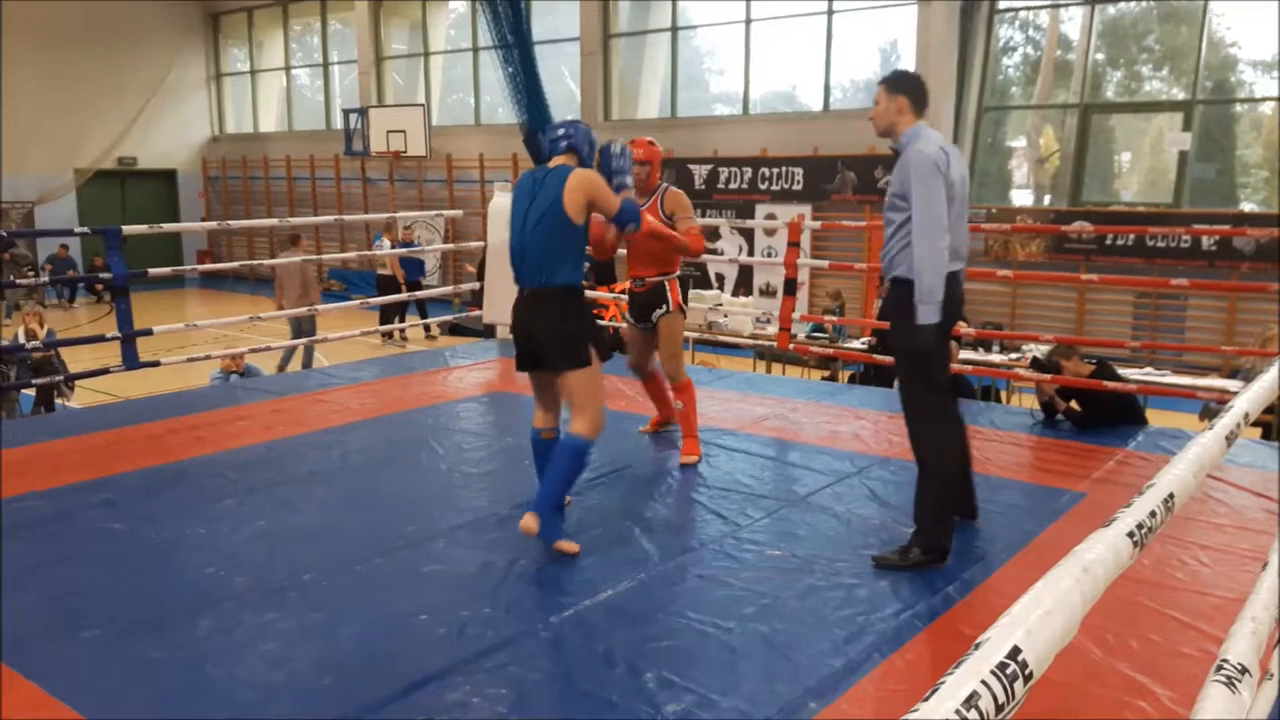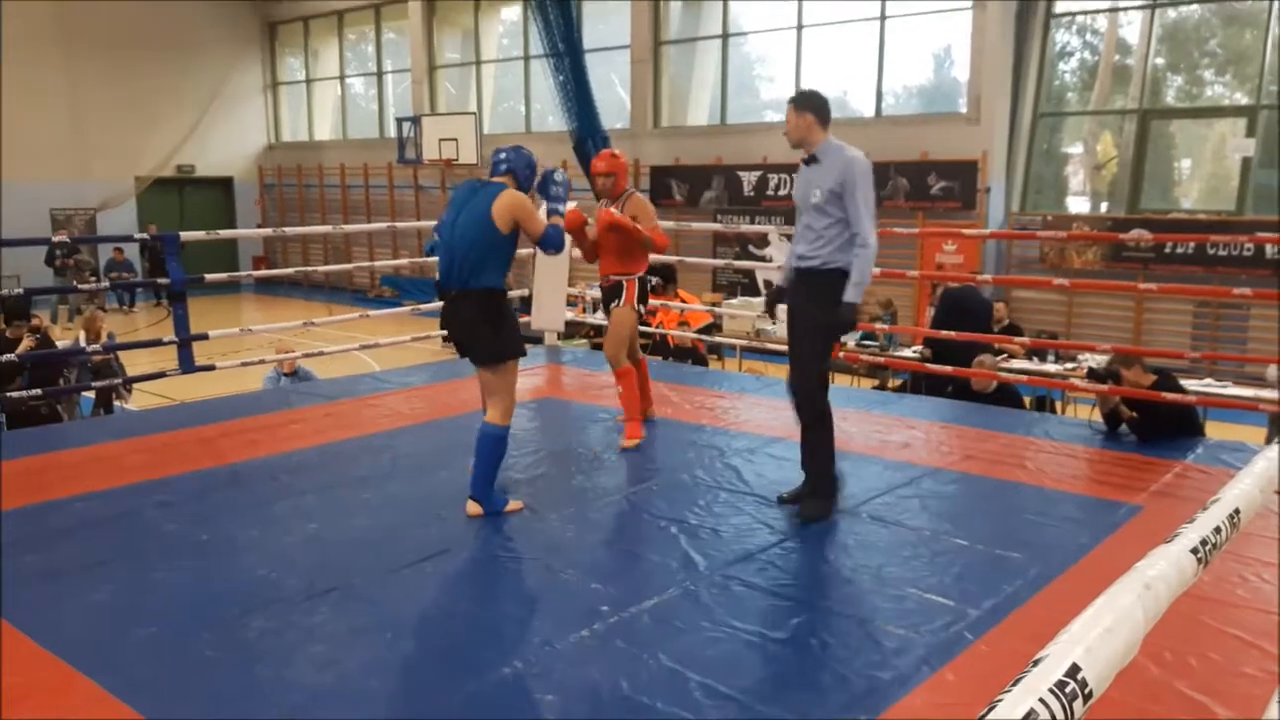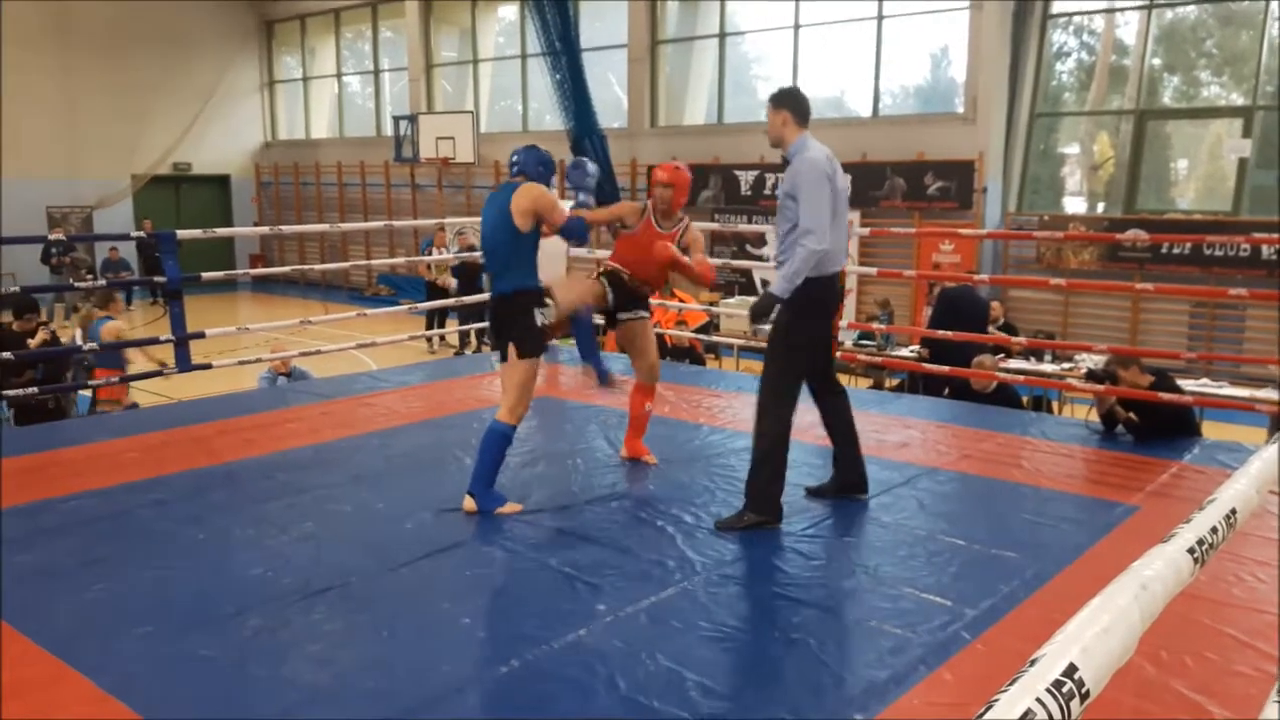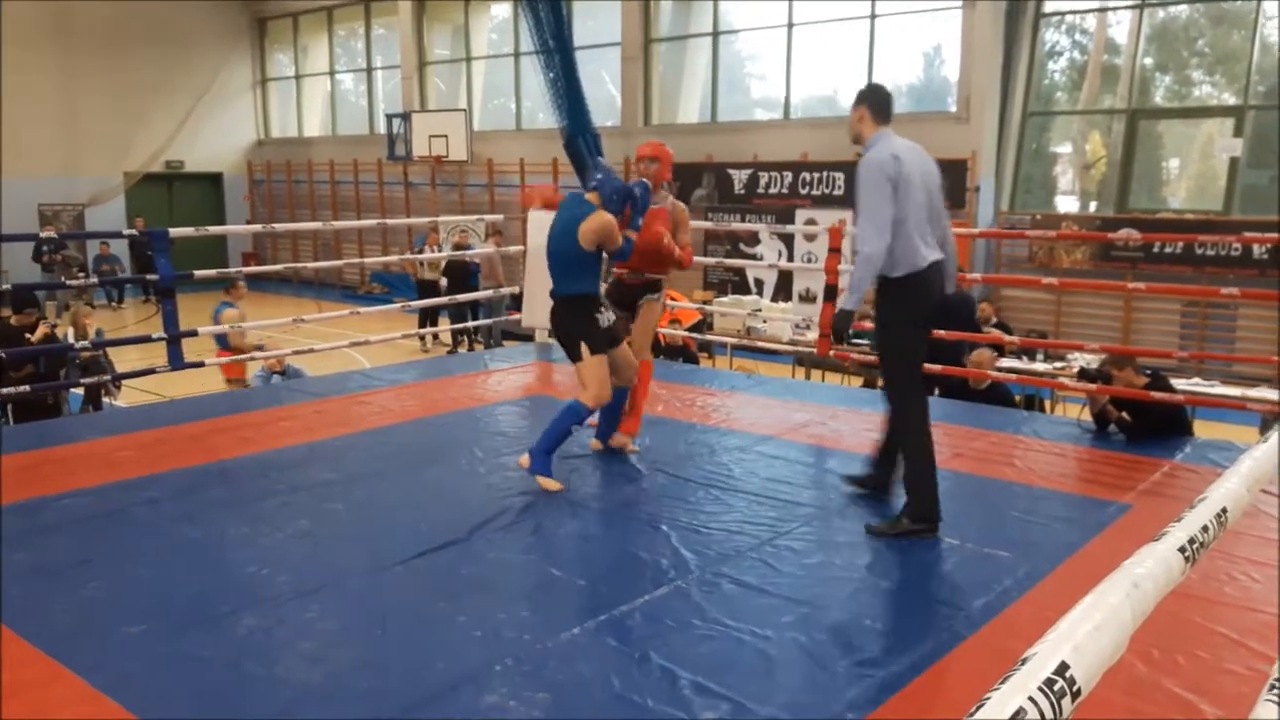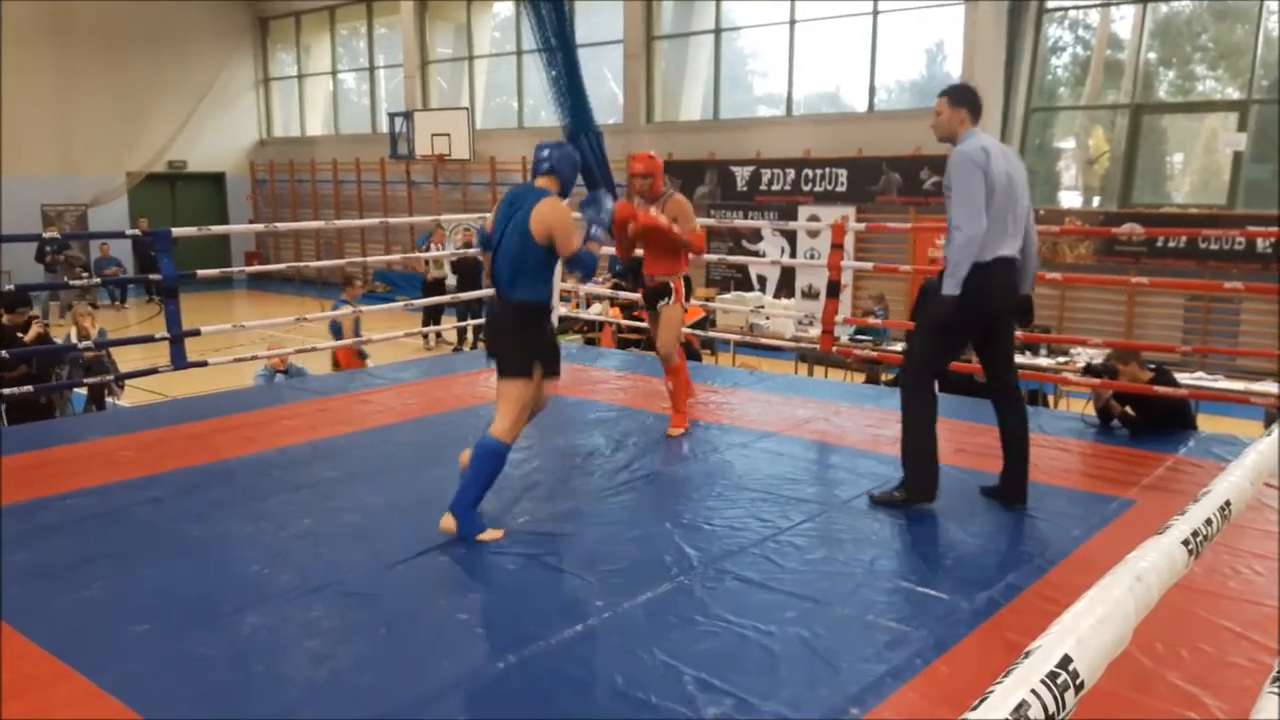
dt=0.7s
person 1, frame 1
left shoulder: (920, 155)
right shoulder: (939, 151)
left elbow: (931, 242)
right elbow: (953, 236)
left wrist: (926, 317)
left hip: (919, 296)
right hip: (931, 293)
left knee: (925, 410)
right knee: (939, 402)
left ankle: (931, 539)
right ankle: (958, 499)
person 1, frame 2
left shoulder: (850, 164)
right shoulder: (806, 169)
left elbow: (865, 237)
left wrist: (853, 297)
right wrist: (782, 281)
left hip: (831, 285)
right hip: (805, 284)
left knee: (807, 383)
right knee: (801, 385)
left ankle: (823, 485)
right ankle: (815, 479)
person 1, frame 3
left shoulder: (808, 163)
right shoulder: (816, 158)
left elbow: (815, 241)
left wrist: (776, 292)
left hip: (810, 288)
right hip: (820, 286)
left knee: (777, 393)
right knee: (822, 381)
left ankle: (763, 503)
right ankle: (849, 475)
person 1, frame 4
left shoulder: (876, 162)
right shoulder: (917, 155)
left elbow: (873, 243)
right elbow: (941, 226)
left wrist: (849, 304)
right wrist: (948, 284)
left hip: (900, 286)
right hip: (927, 279)
left knee: (905, 393)
right knee: (908, 386)
left ankle: (921, 511)
right ankle: (883, 472)
person 1, frame 5
left shoulder: (965, 155)
right shoulder: (1009, 156)
left elbow: (970, 228)
right elbow: (1028, 232)
left wrist: (949, 290)
right wrist: (1024, 288)
left hip: (975, 279)
right hip: (1004, 280)
left knee: (918, 372)
right knee: (1003, 382)
left ankle: (918, 482)
right ankle: (1013, 484)
person 2, frame 1
left shoulder: (525, 183)
right shoulder: (584, 180)
right elbow: (630, 220)
right wrist: (621, 176)
left hip: (526, 307)
right hip: (563, 308)
left knee: (547, 410)
right knee: (587, 419)
left ankle: (549, 498)
right ankle: (541, 514)
person 2, frame 2
left shoulder: (464, 191)
right shoulder: (514, 200)
left elbow: (443, 233)
right elbow: (553, 243)
right wrist: (557, 199)
left hip: (455, 304)
right hip: (486, 307)
left knee: (493, 387)
right knee: (500, 406)
left ankle: (490, 450)
right ankle: (482, 497)
person 2, frame 3
left shoulder: (498, 197)
right shoulder: (533, 193)
right elbow: (578, 233)
left hip: (514, 300)
right hip: (517, 307)
left knee: (582, 291)
right knee: (514, 406)
left ankle: (593, 367)
right ankle: (479, 494)
person 2, frame 4
left shoulder: (572, 200)
right shoulder: (601, 221)
right elbow: (623, 254)
right wrist: (638, 212)
left hip: (587, 308)
right hip: (577, 313)
left knee: (627, 371)
right knee: (596, 395)
left ankle: (606, 436)
right ankle: (537, 456)
person 2, frame 5
left shoulder: (511, 199)
right shoulder: (554, 210)
left elbow: (486, 245)
right elbow: (583, 268)
right wrist: (598, 224)
left hip: (504, 313)
right hip: (526, 322)
left knee: (533, 400)
right knee: (510, 422)
left ankle: (480, 455)
right ankle: (461, 515)
person 3, frame 1
left shoulder: (673, 198)
left elbow: (697, 247)
right elbow: (602, 255)
left wrist: (660, 232)
right wrist: (598, 236)
left hip: (666, 290)
right hip: (637, 291)
left knee: (672, 368)
right knee: (638, 363)
left ankle: (690, 440)
right ankle: (665, 413)
person 3, frame 2
left shoulder: (636, 203)
right shoulder: (603, 210)
left elbow: (661, 244)
right elbow: (591, 255)
left wrist: (626, 226)
right wrist: (577, 230)
left hip: (629, 286)
right hip: (611, 286)
left knee: (615, 353)
right knee: (629, 350)
left ankle: (634, 425)
right ankle: (644, 407)
person 3, frame 3
left shoulder: (689, 234)
right shoulder: (632, 211)
left elbow: (706, 278)
right elbow: (587, 218)
left wrist: (678, 260)
left hip: (636, 299)
right hip: (612, 281)
left knee: (650, 370)
left ankle: (634, 442)
person 3, frame 4
left shoulder: (677, 210)
left elbow: (686, 260)
left wrist: (668, 247)
left hip: (651, 287)
right hip: (620, 283)
left knee: (638, 349)
left ankle: (629, 426)
person 3, frame 5
left shoulder: (676, 203)
right shoulder: (637, 205)
left elbow: (699, 245)
right elbow: (624, 252)
left wrist: (665, 227)
right wrist: (619, 229)
left hip: (673, 286)
right hip: (650, 285)
left knee: (666, 351)
right knee: (666, 348)
left ankle: (680, 413)
right ankle: (683, 391)
